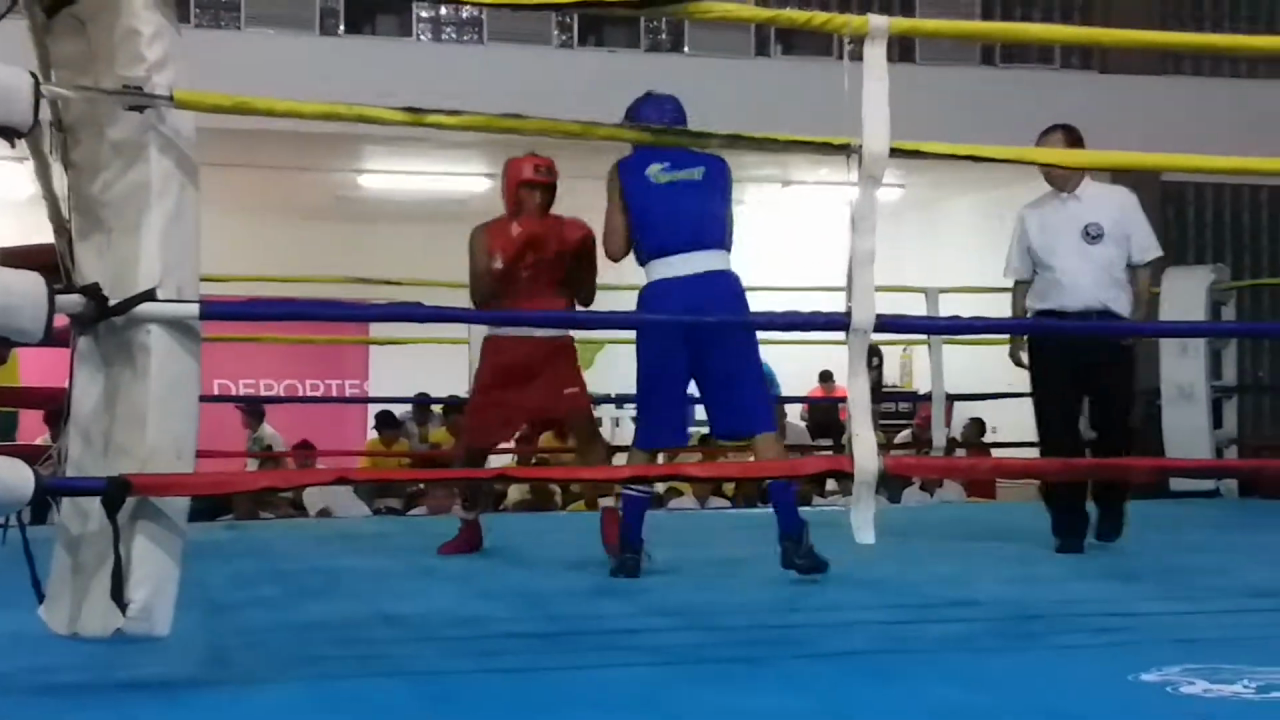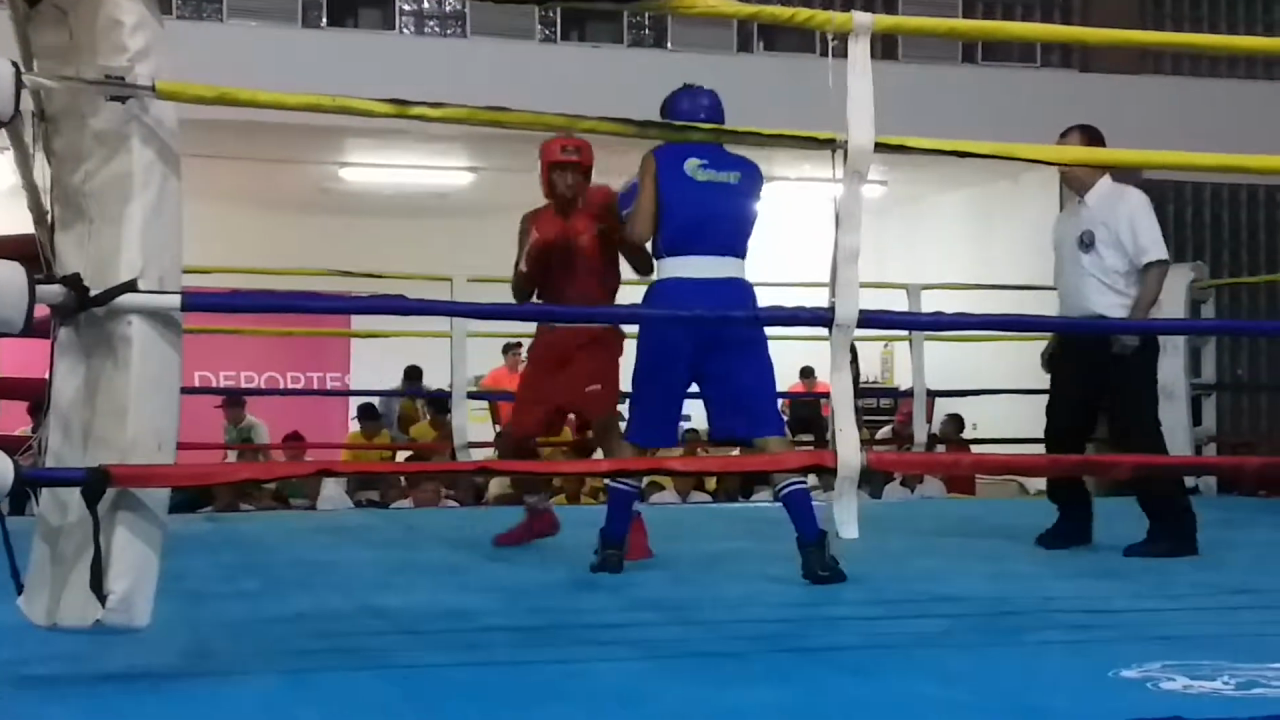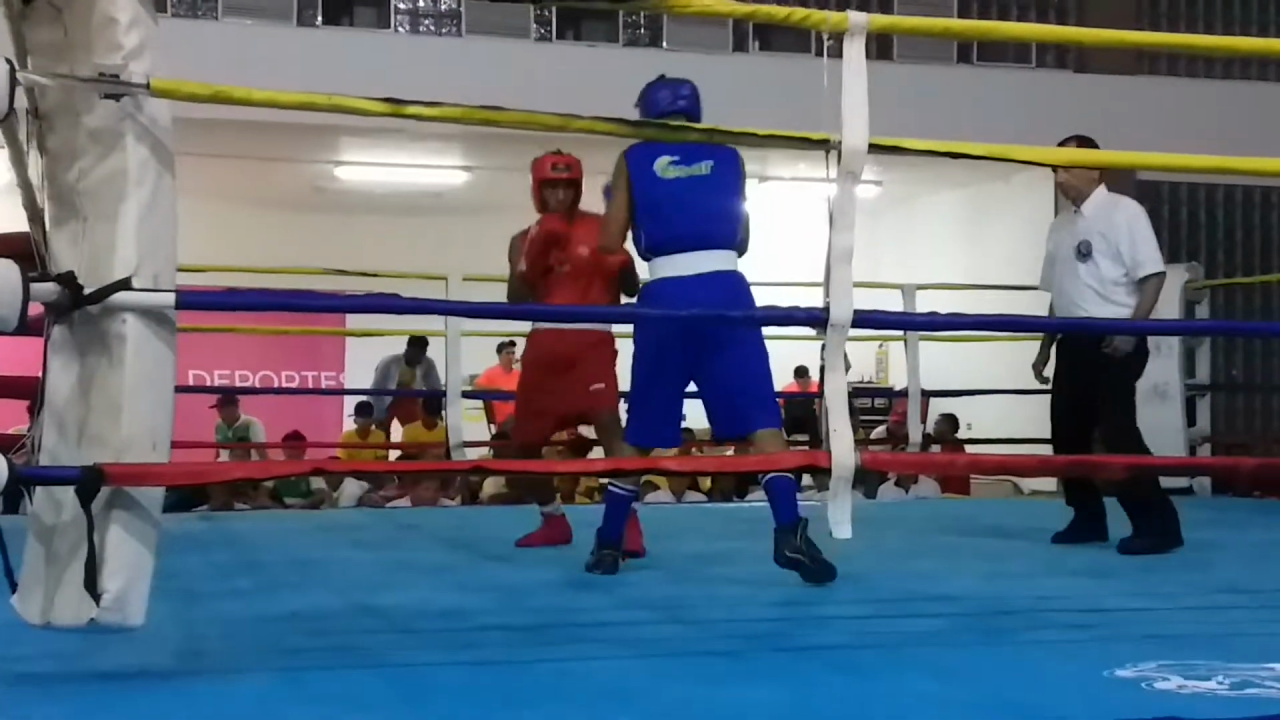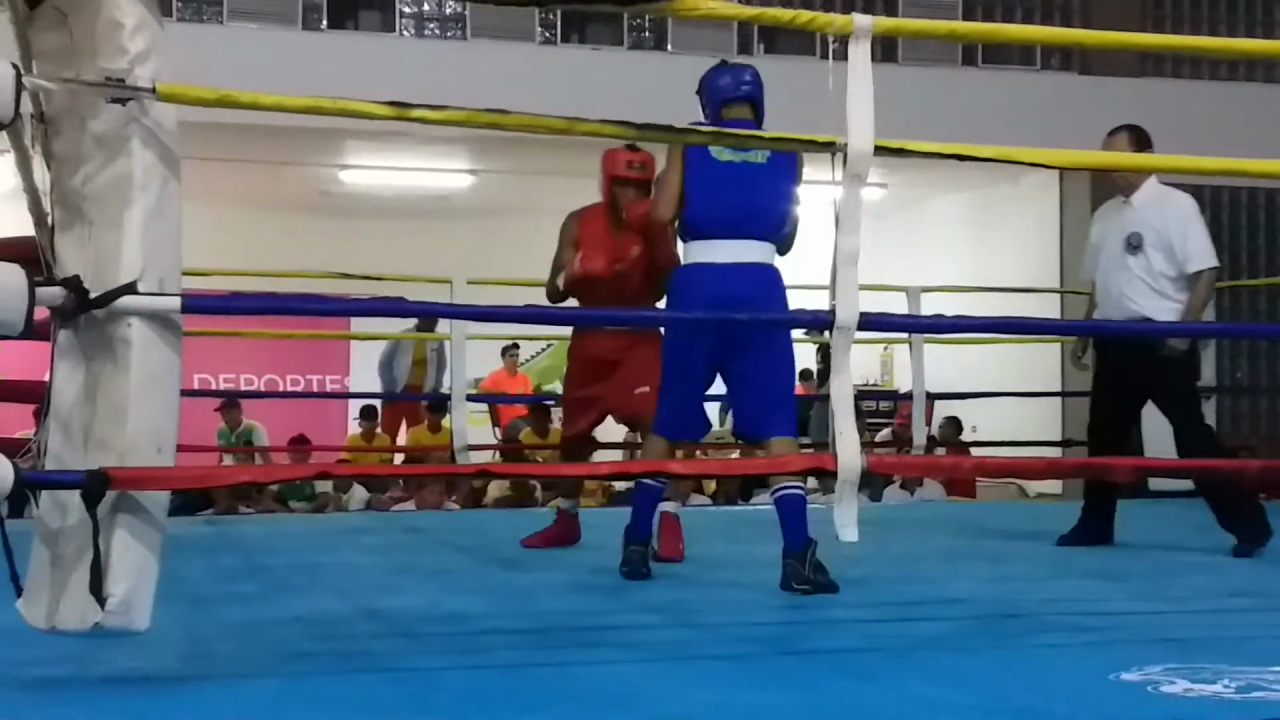
dt=0.4s
person 1, frame 1
left shoulder: (625, 172)
right shoulder: (717, 167)
left elbow: (615, 249)
left hip: (663, 300)
right hip: (719, 292)
left knee: (651, 431)
right knee: (759, 421)
left ankle: (627, 549)
right ankle: (792, 536)
person 1, frame 2
left shoulder: (658, 160)
right shoulder: (749, 172)
left elbow: (640, 235)
left wrist: (631, 208)
left hip: (673, 299)
right hip: (731, 297)
left knee: (642, 428)
right knee: (767, 427)
left ankle: (612, 545)
right ankle: (813, 547)
person 1, frame 3
left shoulder: (633, 160)
right shoulder: (729, 159)
left elbow: (611, 244)
left wrist: (622, 205)
left hip: (664, 298)
right hip: (724, 293)
left knee: (641, 431)
right knee: (761, 420)
left ankle: (607, 545)
right ankle: (789, 532)
person 1, frame 4
left shoulder: (689, 143)
right shoulder: (786, 156)
left elbow: (661, 215)
left wrist: (663, 196)
left hip: (697, 286)
right hip: (758, 287)
left knee: (669, 422)
right knee: (778, 427)
left ankle: (637, 544)
right ankle: (798, 556)
person 2, frame 1
left shoulder: (1118, 200)
right shoulder: (1031, 215)
left elbow: (1144, 262)
right elbow: (1023, 279)
left wrist: (1139, 316)
right wrist: (1016, 331)
left hip: (1108, 326)
right hip: (1053, 329)
left knee: (1113, 423)
right knee: (1057, 429)
left ankle: (1109, 506)
right ankle: (1068, 525)
person 2, frame 2
left shoulder: (1128, 201)
right shoulder: (1067, 217)
left elbow: (1156, 265)
left wrist: (1135, 322)
right wrist: (1056, 339)
left hip: (1122, 337)
right hip: (1079, 338)
left knee: (1135, 432)
right knee: (1062, 426)
left ankle: (1174, 529)
right ankle: (1073, 518)
person 2, frame 3
left shoulder: (1124, 212)
right shoulder: (1059, 226)
left elbow: (1153, 277)
left wrist: (1131, 332)
right wrist: (1045, 347)
left hip: (1114, 342)
right hip: (1074, 343)
left knee: (1117, 430)
right knee: (1068, 432)
left ankle: (1157, 524)
right ankle: (1089, 518)
person 2, frame 4
left shoulder: (1176, 205)
right shoulder: (1104, 216)
left elbow: (1203, 273)
left wrist: (1185, 328)
right wrist: (1084, 335)
left hip: (1166, 340)
right hip: (1117, 341)
left knee: (1190, 430)
right knee: (1105, 434)
left ankle: (1249, 524)
right ankle: (1096, 523)
person 3, frame 1
left shoulder: (565, 231)
right shoulder: (487, 235)
left elbow: (585, 298)
right elbow: (480, 299)
left wrist: (584, 258)
right wrist: (508, 255)
left hip: (553, 346)
right hip: (504, 348)
left knee: (583, 423)
right knee: (474, 444)
right ankle: (470, 529)
person 3, frame 2
left shoulder: (604, 211)
right shoulder: (534, 222)
left elbow: (644, 266)
right elbow: (521, 294)
left wrist: (612, 226)
right wrist: (532, 256)
left hip: (596, 334)
right hip: (551, 335)
left knee: (603, 424)
right knee: (515, 437)
left ankle: (630, 522)
right ankle: (538, 513)
person 3, frame 3
left shoulder: (599, 229)
right shoulder: (524, 240)
left elbow: (632, 288)
right elbow: (516, 302)
left wrist: (624, 268)
right wrist: (530, 258)
left hip: (591, 339)
right hip: (544, 343)
left knee: (606, 420)
right knee: (525, 440)
left ankle: (628, 520)
right ankle: (554, 520)
person 3, frame 4
left shoulder: (655, 225)
right shoulder: (579, 223)
left elbow: (668, 288)
right elbow: (552, 293)
right wrist: (572, 276)
left hip: (637, 337)
right hip: (590, 337)
left knee: (653, 423)
right knee: (573, 435)
left ankle: (669, 526)
right ankle: (566, 521)
